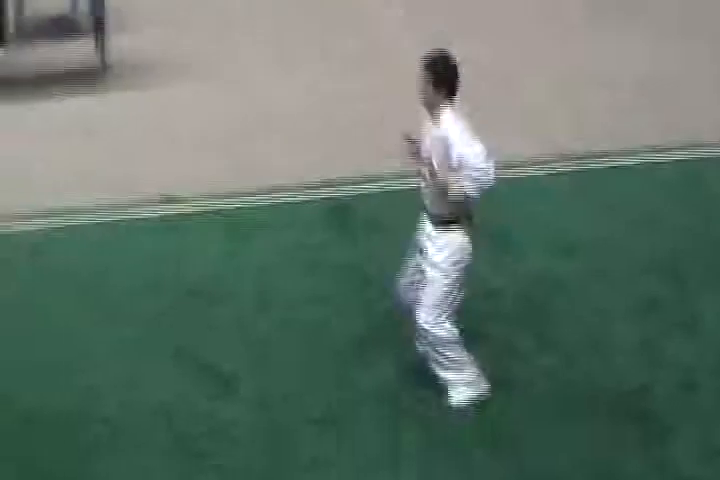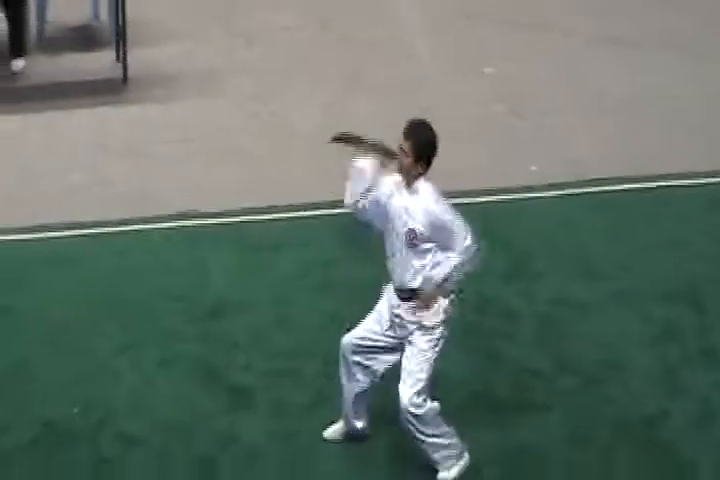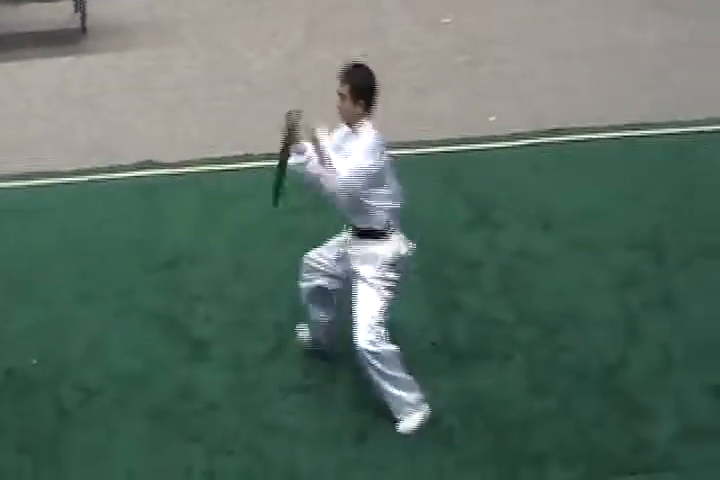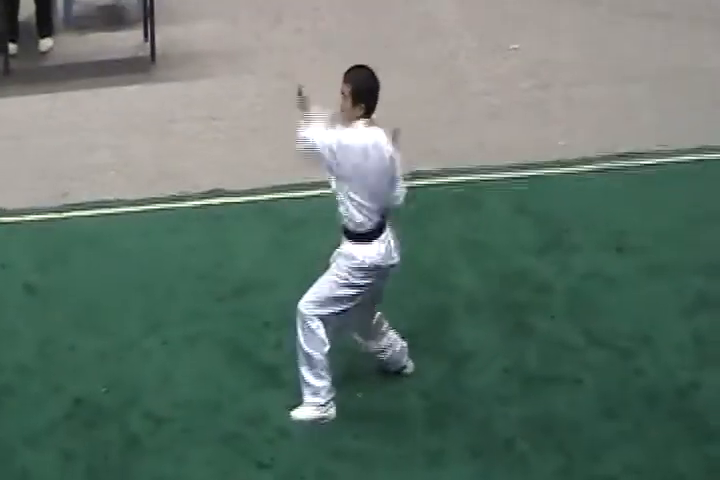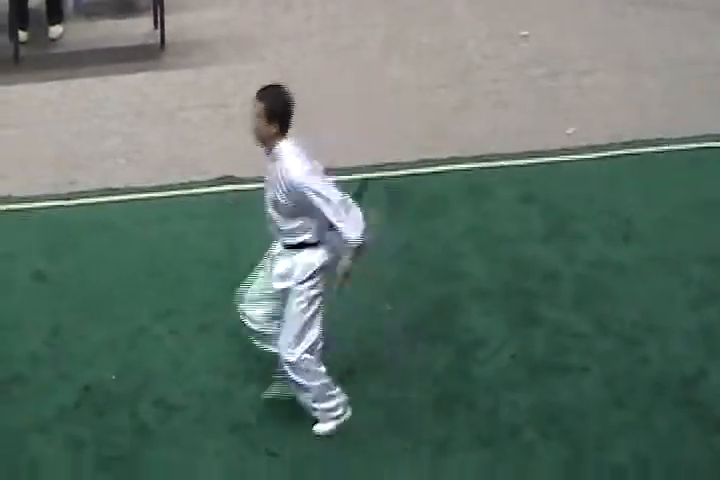
dt=1s
person 1, frame 1
left shoulder: (454, 132)
right shoulder: (434, 124)
left elbow: (485, 173)
left wrist: (449, 185)
right wrist: (420, 157)
left hip: (449, 234)
right hip: (432, 226)
left knee: (432, 317)
right knee: (410, 287)
left ankle: (469, 383)
right ankle: (432, 345)
person 1, frame 2
left shoulder: (434, 206)
right shoulder: (390, 185)
left elbow: (466, 249)
right elbow: (356, 202)
left wrist: (436, 286)
right wrist: (366, 168)
left hip: (426, 308)
right hip: (396, 299)
left knee: (412, 399)
right knee: (354, 347)
right ankle: (353, 422)
person 1, frame 3
left shoulder: (365, 146)
right shoulder: (347, 134)
left elbow: (338, 185)
right elbow: (313, 166)
left wrist: (316, 156)
right wrist: (299, 145)
left hip: (376, 251)
right hip: (355, 240)
left knee: (369, 339)
right knee: (314, 267)
left ankle: (412, 405)
right ankle: (319, 331)
person 1, frame 4
left shoulder: (346, 142)
right shoulder: (382, 141)
left elbow: (309, 136)
right elbow: (397, 195)
left wrist: (312, 115)
left hip: (361, 252)
right hip: (377, 243)
left knee: (311, 312)
right knee: (361, 314)
left ankle: (319, 402)
right ankle: (397, 357)
person 1, frame 5
left shoulder: (294, 170)
right shoulder: (275, 152)
left elbow: (340, 208)
left wrist: (349, 253)
left hip: (307, 259)
right hip: (286, 251)
left knee: (295, 350)
right knee: (253, 307)
left ankle: (332, 410)
right ankle: (292, 378)
